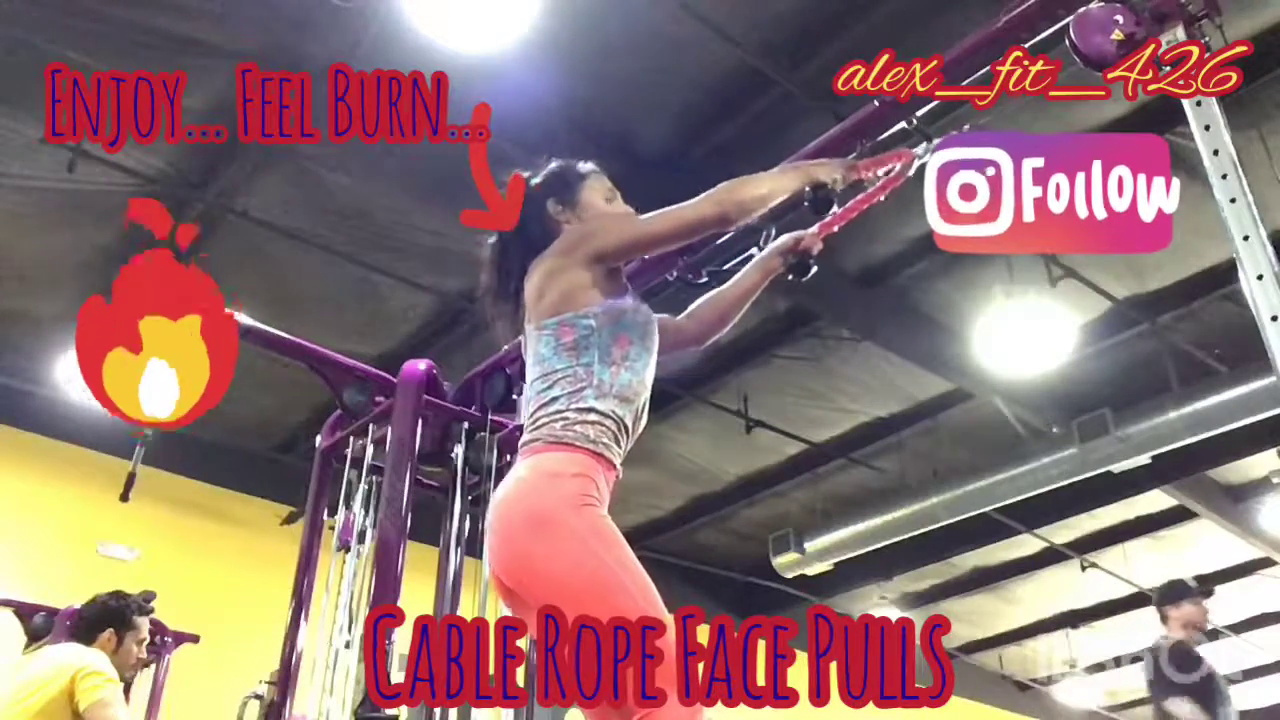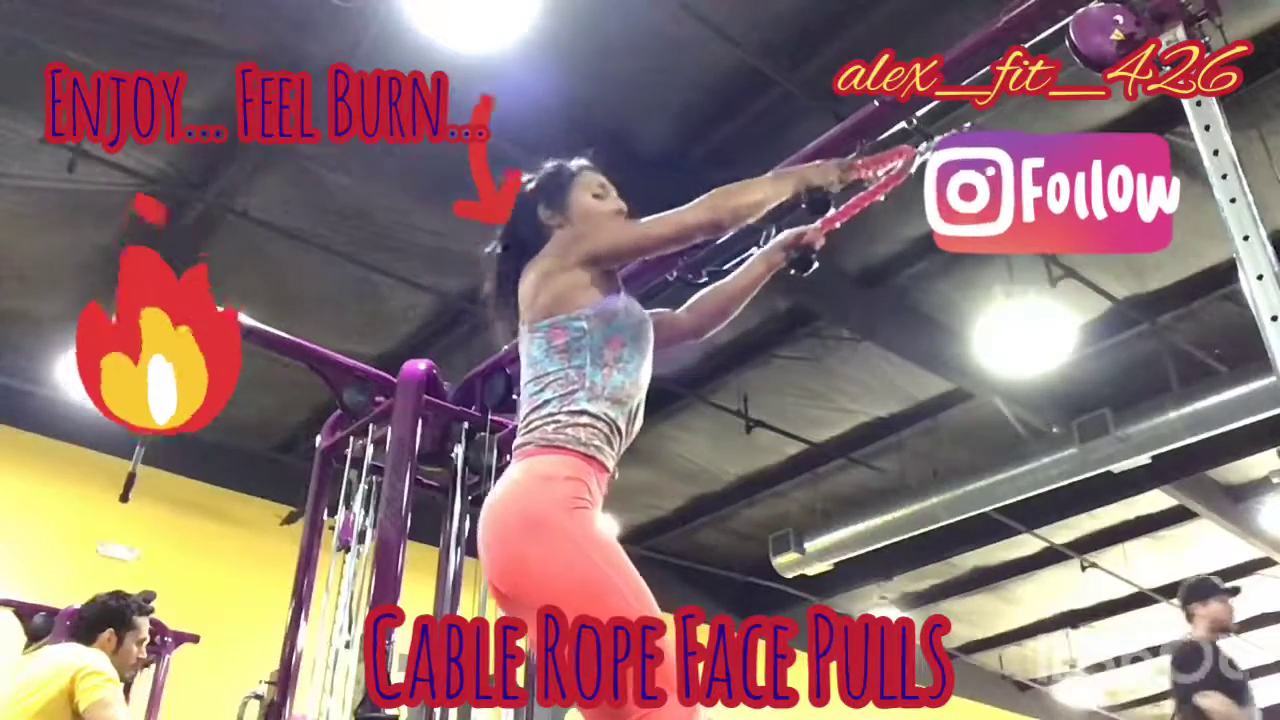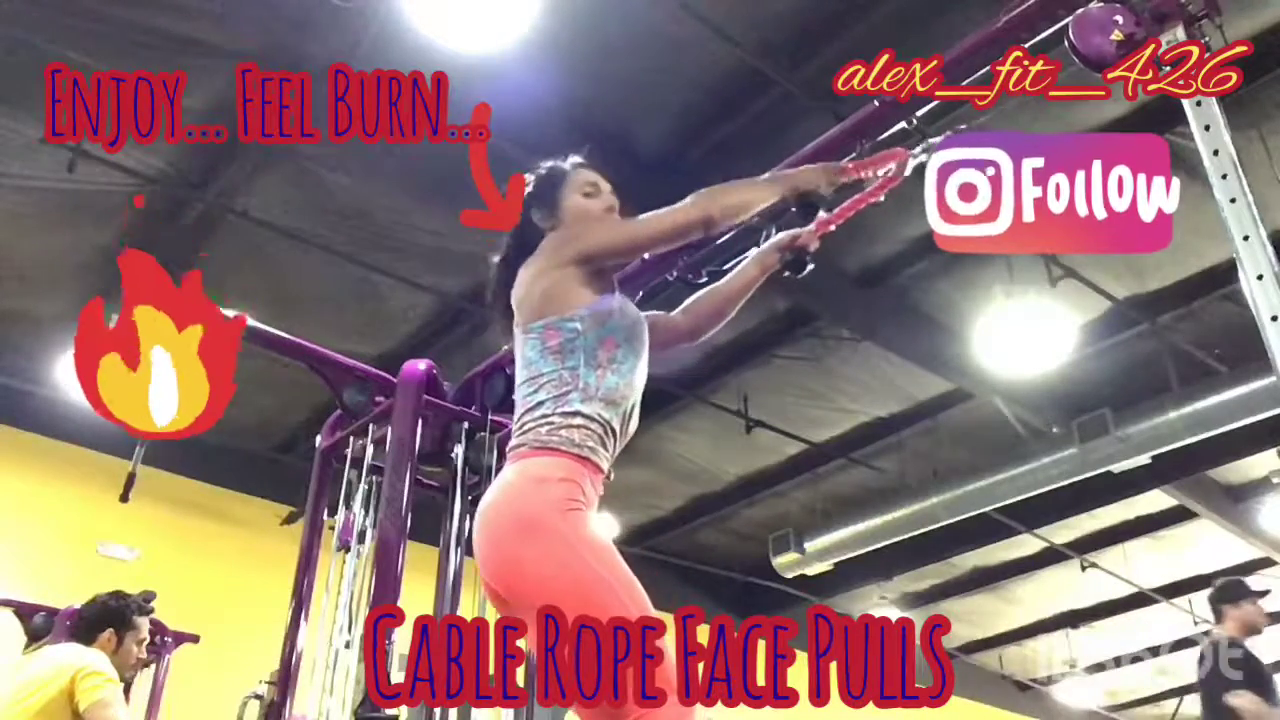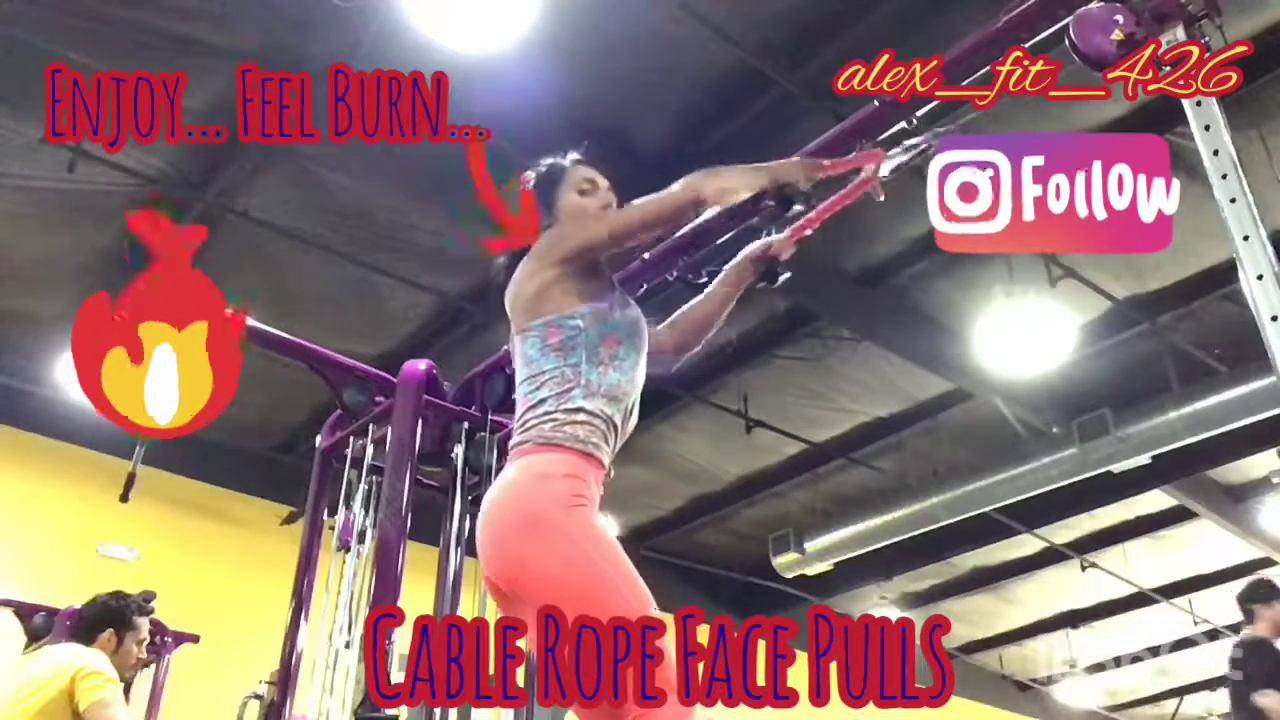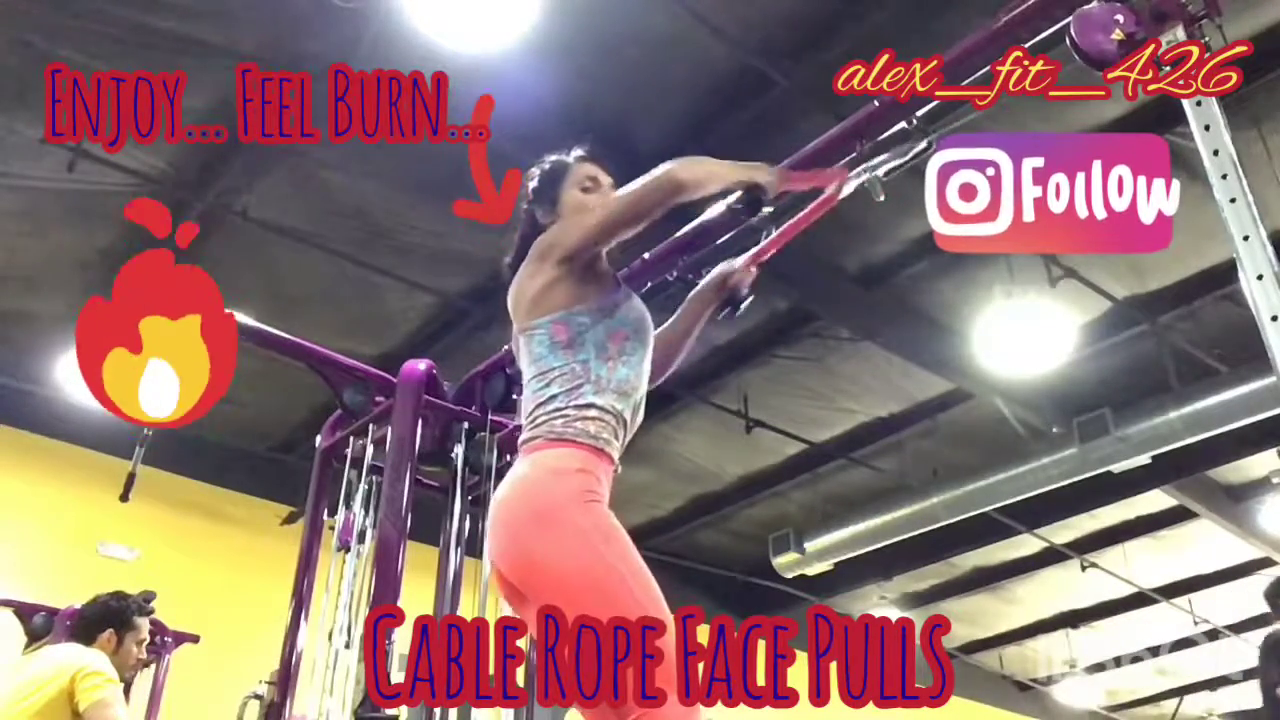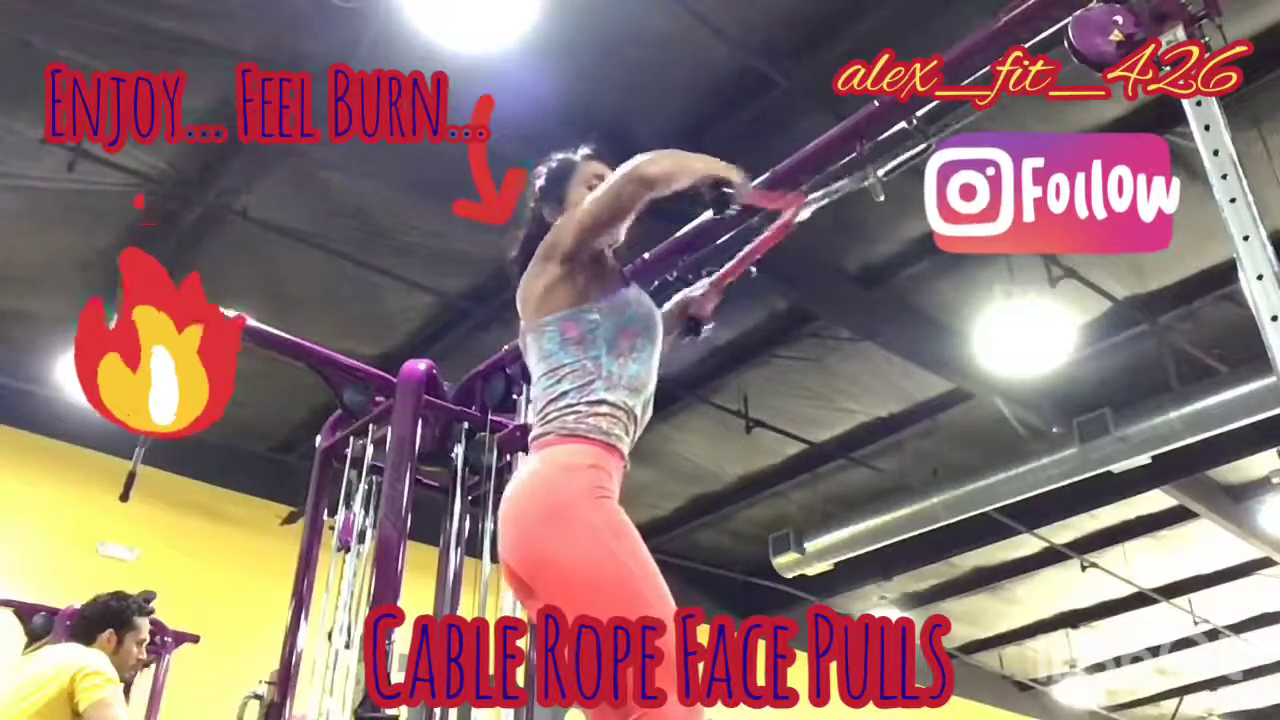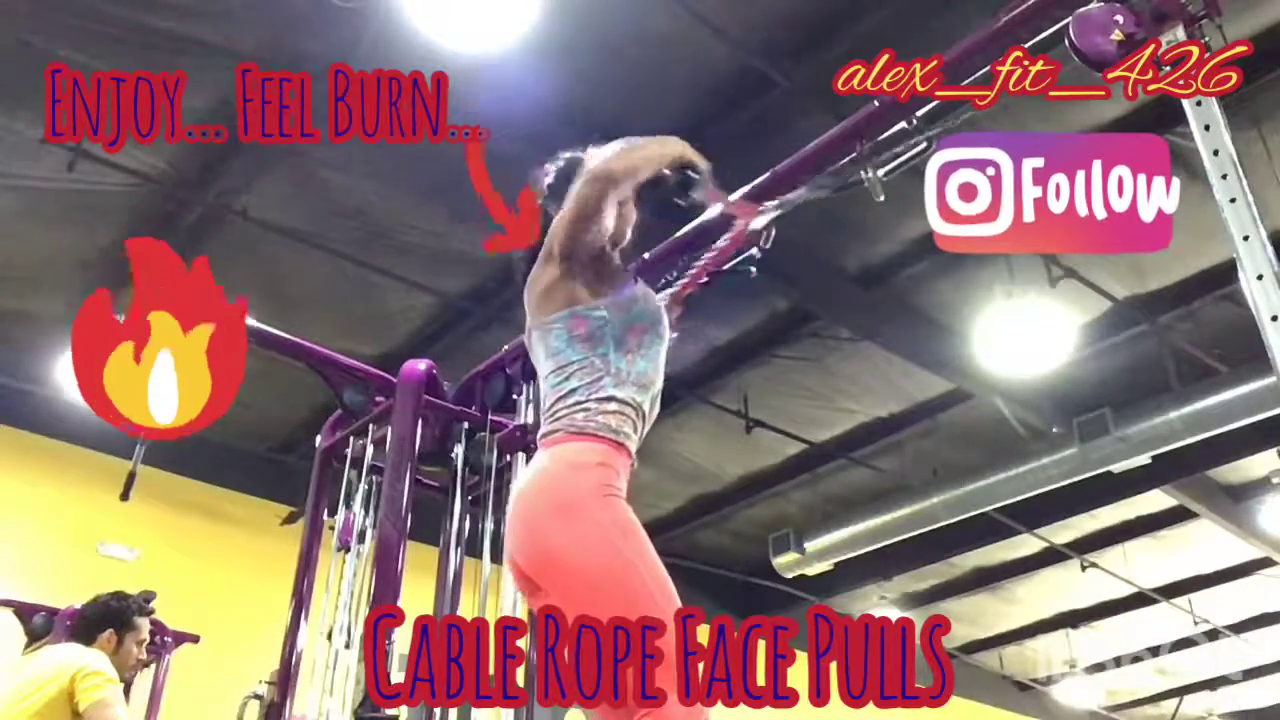
dt=0.1s
person 1, frame 1
left shoulder: (604, 307)
right shoulder: (573, 250)
left elbow: (690, 328)
right elbow: (718, 208)
left wrist: (776, 257)
right wrist: (806, 172)
left hip: (542, 510)
right hip: (550, 501)
person 1, frame 2
left shoulder: (597, 305)
right shoulder: (565, 254)
left elbow: (689, 321)
right elbow: (711, 215)
left wrist: (779, 251)
right wrist: (802, 177)
left hip: (535, 512)
right hip: (544, 504)
person 1, frame 3
left shoulder: (597, 309)
right shoulder: (560, 257)
left elbow: (685, 323)
right elbow: (706, 212)
left wrist: (774, 252)
right wrist: (796, 179)
left hip: (533, 516)
right hip: (537, 506)
person 1, frame 4
left shoulder: (594, 304)
right shoulder: (555, 254)
left elbow: (669, 344)
right elbow: (689, 194)
left wrist: (750, 262)
right wrist: (774, 174)
left hip: (534, 512)
right hip: (542, 502)
person 1, frame 5
left shoulder: (581, 292)
right shoulder: (559, 252)
left elbow: (642, 370)
right elbow: (671, 180)
left wrist: (710, 293)
right wrist: (746, 174)
left hip: (537, 507)
right hip: (555, 497)
person 1, frame 6
left shoulder: (585, 290)
right shoulder: (565, 252)
left elbow: (625, 372)
right elbow: (645, 174)
left wrist: (676, 313)
right wrist: (716, 169)
left hip: (549, 504)
right hip: (566, 493)
person 1, frame 7
left shoulder: (581, 291)
right shoulder: (572, 252)
right elbow: (602, 168)
left wrist: (653, 316)
right wrist: (674, 151)
left hip: (557, 501)
right hip: (572, 491)
